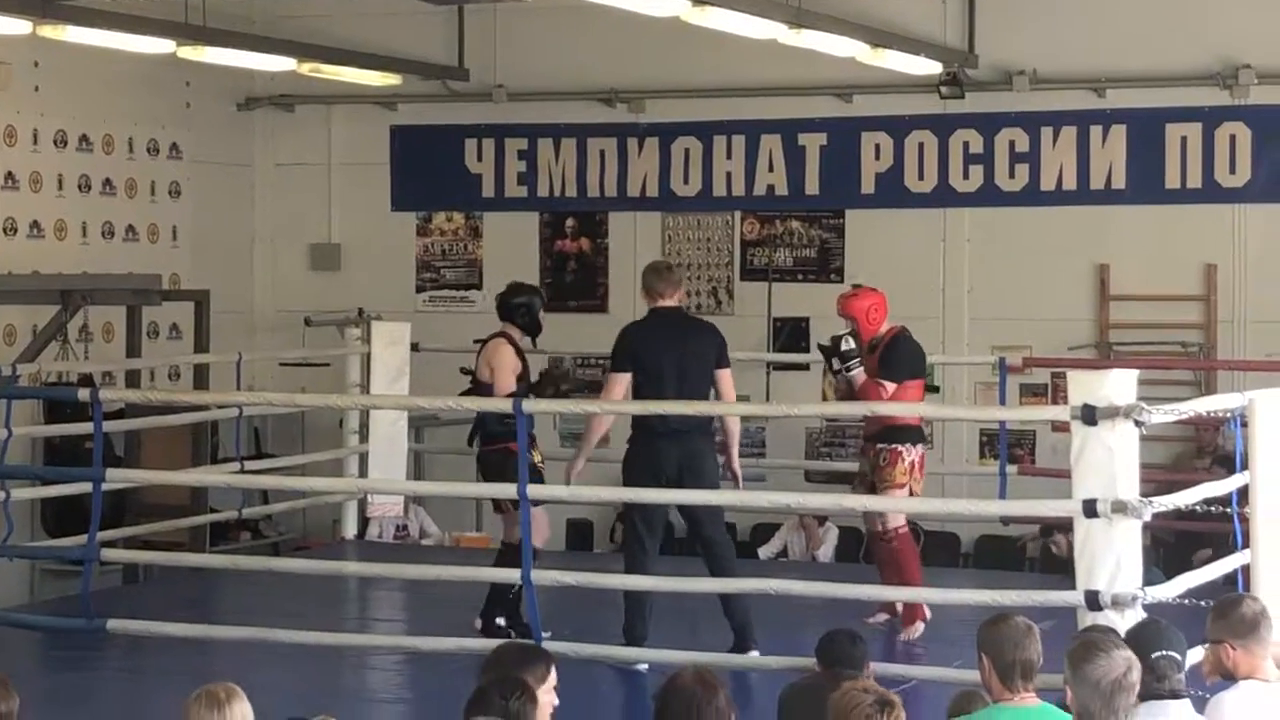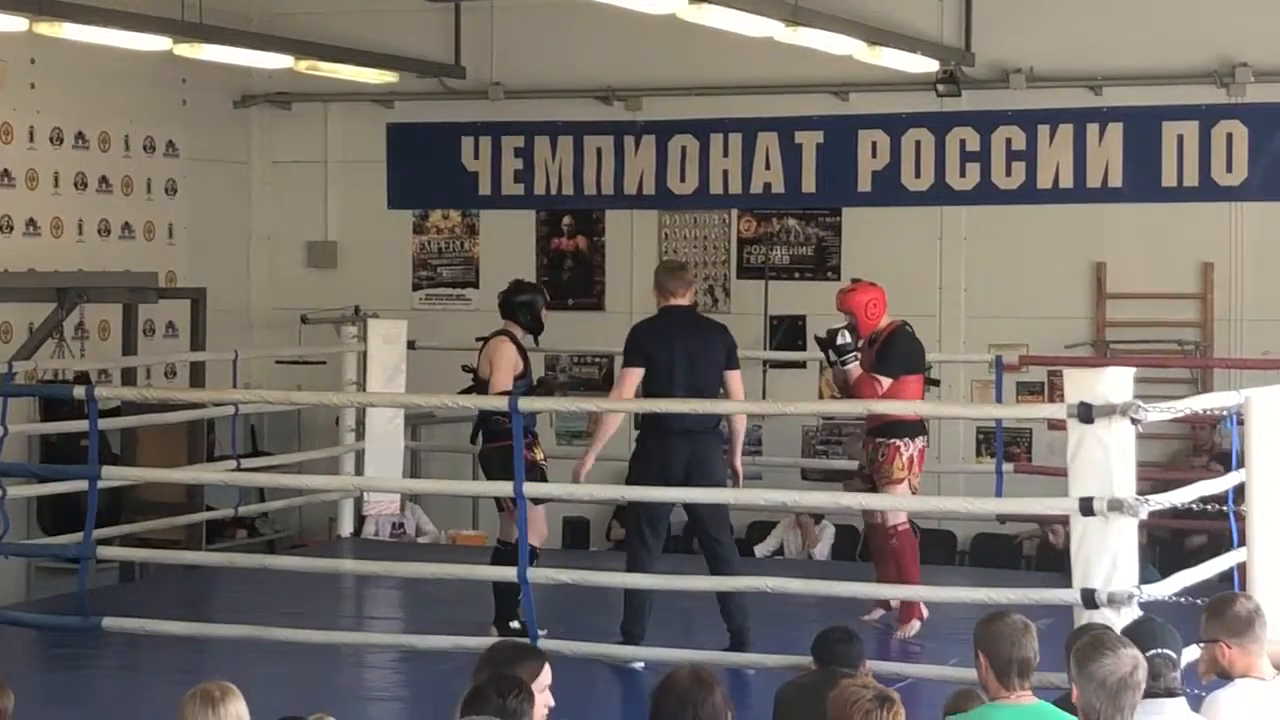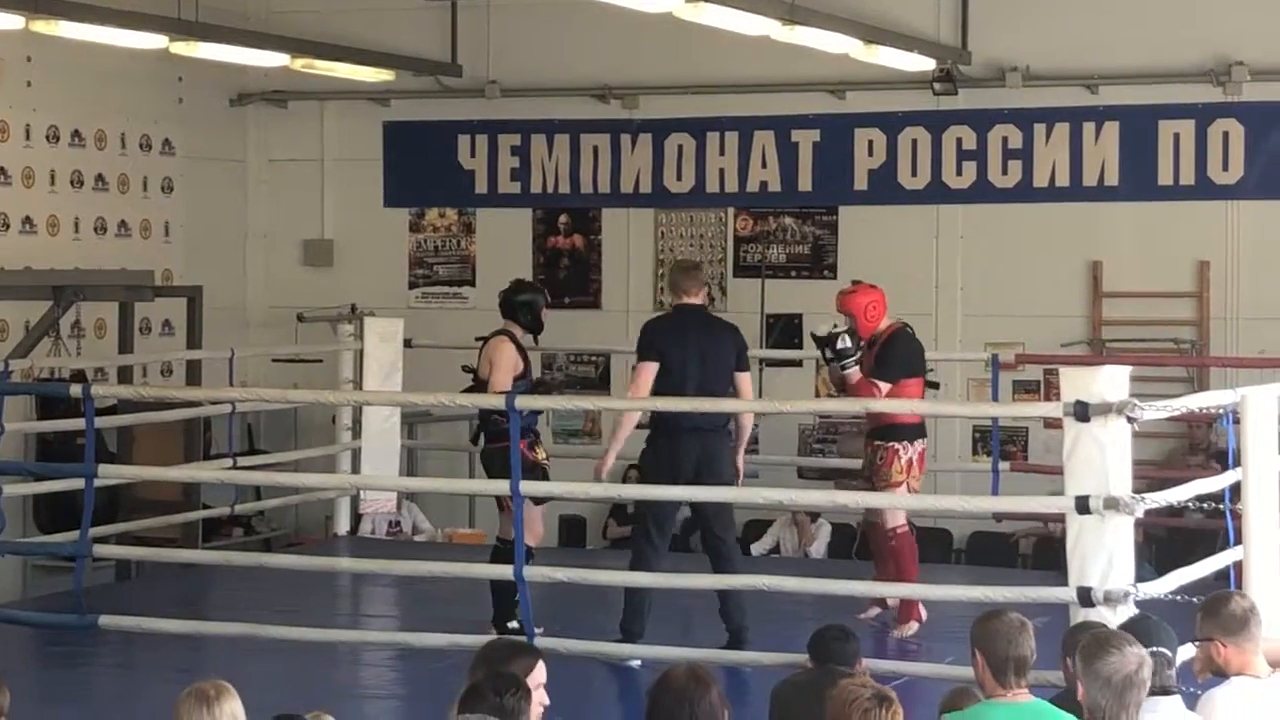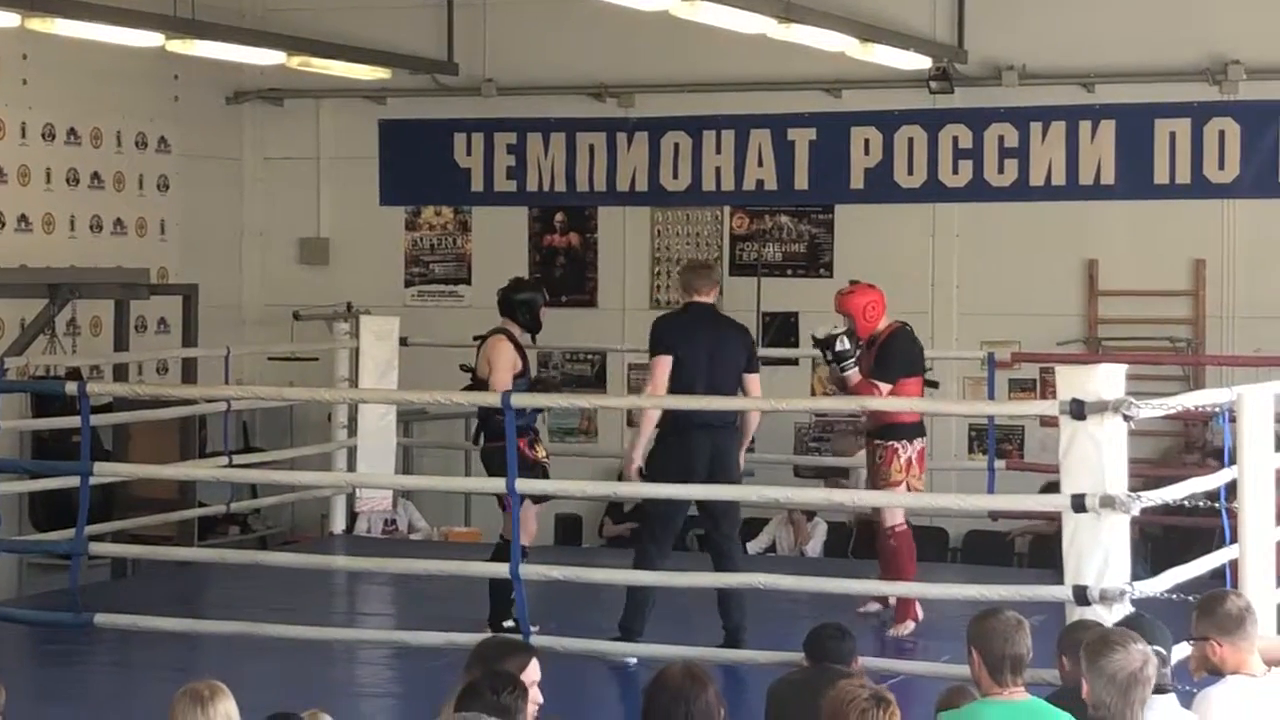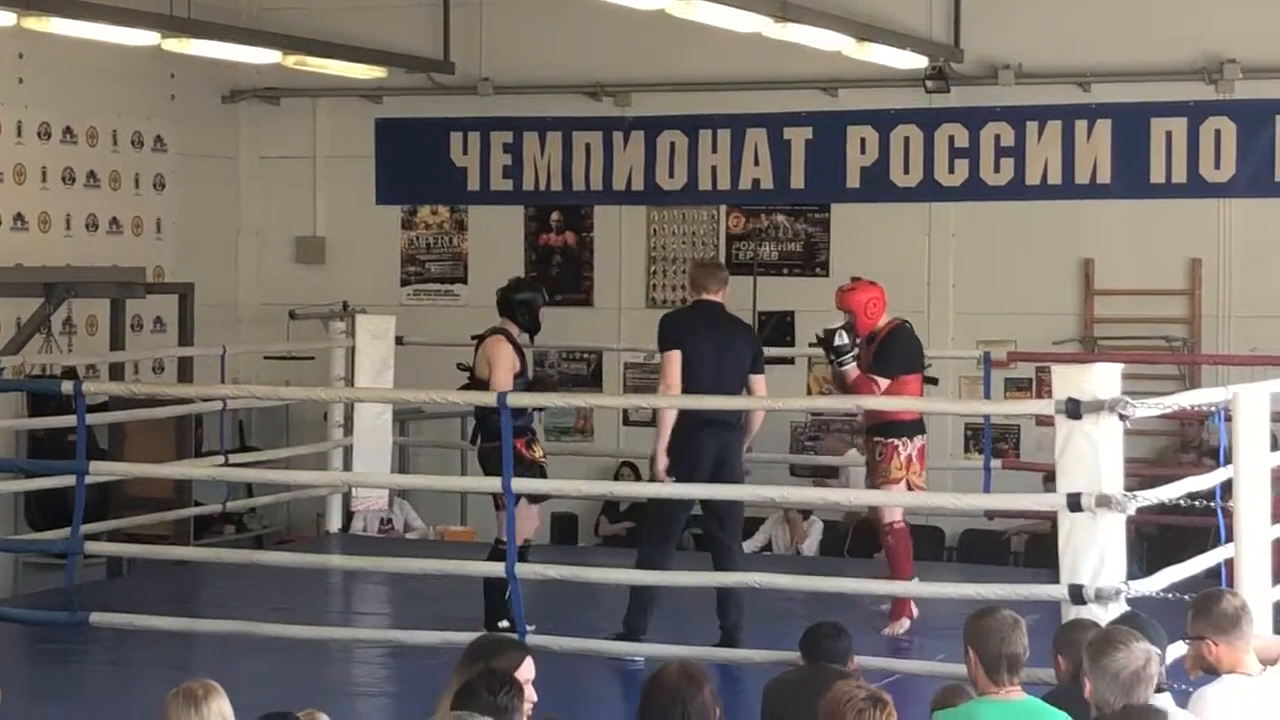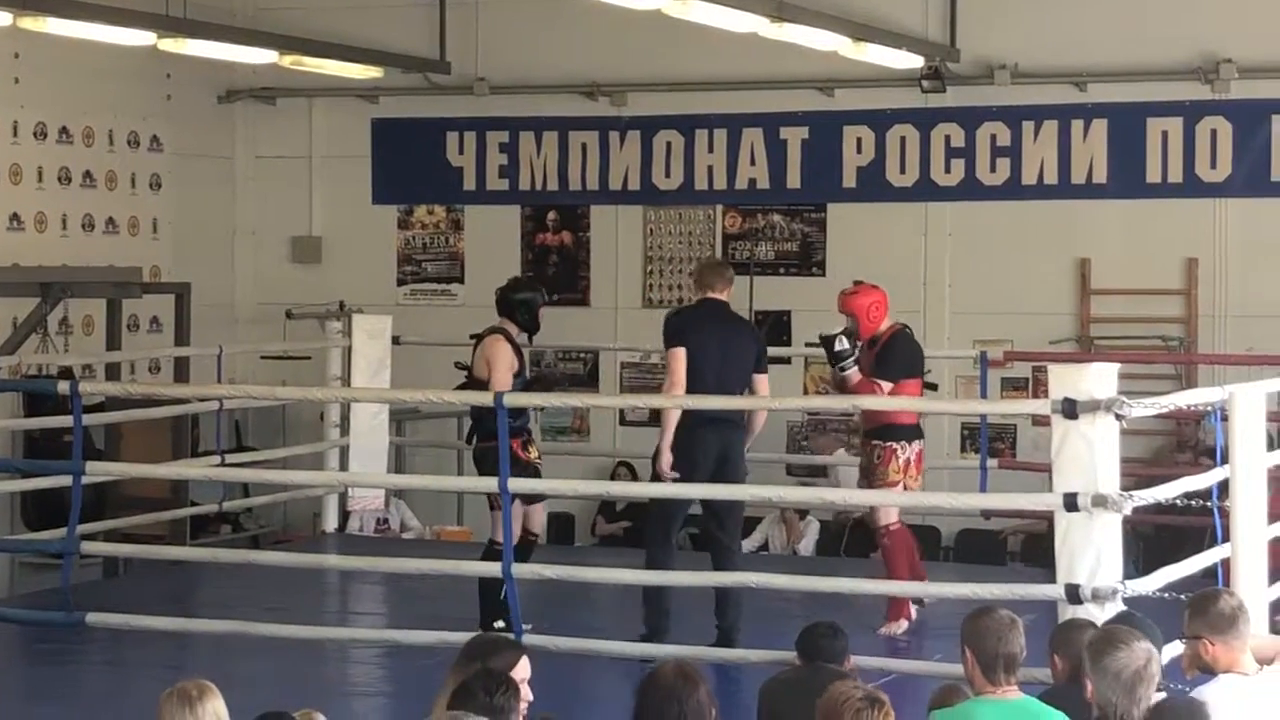
dt=0.1s
person 1, frame 1
left shoulder: (633, 335)
right shoulder: (708, 333)
left elbow: (610, 402)
right elbow: (727, 399)
left wrist: (582, 455)
right wrist: (732, 454)
left hip: (650, 449)
right hip: (697, 449)
left knee: (640, 551)
right knee: (716, 544)
left ankle: (636, 643)
right ankle: (745, 638)
person 1, frame 2
left shoulder: (645, 332)
right shoulder: (718, 333)
left elbow: (622, 398)
right elbow: (737, 400)
left wrist: (590, 454)
right wrist: (735, 453)
left hip: (659, 448)
right hip: (706, 448)
left knee: (643, 549)
right knee: (720, 545)
left ankle: (633, 642)
right ankle: (741, 639)
person 1, frame 3
left shoulder: (657, 330)
right shoulder: (729, 333)
left elbow: (638, 396)
right elbow: (746, 402)
left wrist: (611, 451)
right wrist: (738, 452)
left hip: (669, 445)
right hip: (715, 447)
left knee: (648, 546)
right knee: (723, 544)
left ankle: (632, 639)
right ankle: (739, 639)
person 1, frame 4
left shoulder: (668, 326)
right shoulder: (739, 333)
left elbow: (657, 390)
right elbow: (754, 403)
left wrist: (636, 450)
right wrist: (740, 449)
left hip: (679, 441)
right hip: (723, 444)
left knee: (654, 543)
right knee: (726, 543)
left ankle: (630, 635)
right ankle: (735, 638)
person 1, frame 5
left shoulder: (676, 323)
right shoulder: (745, 332)
left elbow: (671, 387)
right elbow: (759, 403)
left wrist: (660, 447)
left hip: (690, 439)
right hip: (728, 442)
left knee: (660, 538)
right knee: (727, 542)
left ankle: (634, 633)
right ankle: (732, 637)
person 1, frame 6
left shoulder: (681, 319)
right shoulder: (749, 332)
left elbow: (676, 384)
right elbow: (761, 404)
left wrist: (664, 444)
left hip: (691, 436)
right hip: (730, 440)
left knee: (661, 535)
right knee: (726, 542)
left ankle: (656, 632)
right ankle: (728, 637)
person 2, frame 1
left shoulder: (505, 347)
right shoulder: (502, 349)
right elbow: (506, 407)
left wrist: (539, 389)
left hip: (510, 452)
right hip: (506, 453)
left knee: (516, 539)
right knee: (536, 536)
left ankle: (510, 619)
right ankle: (492, 615)
person 2, frame 2
left shoulder: (507, 345)
right shoulder: (504, 347)
right elbow: (499, 406)
left wrist: (534, 394)
right wrist: (537, 398)
left hip: (513, 449)
right hip: (508, 451)
left knee: (512, 537)
right knee: (534, 536)
left ankle: (506, 619)
right ankle: (504, 619)
person 2, frame 3
left shoulder: (506, 344)
right shoulder: (504, 347)
right elbow: (498, 406)
left wrist: (535, 395)
left hip: (515, 450)
right hip: (510, 451)
left knee: (511, 537)
right knee: (527, 538)
left ankle: (505, 617)
right ankle: (504, 622)
person 2, frame 4
left shoulder: (504, 343)
right shoulder: (502, 346)
right elbow: (500, 405)
left wrist: (535, 393)
right wrist: (535, 398)
left hip: (516, 448)
right hip: (510, 449)
left knee: (514, 536)
right knee: (521, 538)
left ankle: (502, 615)
right ankle: (500, 621)
person 2, frame 5
left shoulder: (501, 342)
right shoulder: (500, 346)
left wrist: (531, 390)
right wrist: (535, 396)
left hip: (515, 448)
right hip: (507, 450)
left knee: (521, 534)
right knee: (512, 539)
left ankle: (500, 611)
right ankle: (495, 621)
person 2, frame 6
left shoulder: (499, 341)
right shoulder: (499, 345)
right elbow: (503, 405)
left wrist: (532, 389)
right wrist: (535, 393)
left hip: (511, 448)
right hip: (503, 450)
left knee: (533, 527)
right knee: (506, 539)
left ankle: (498, 610)
right ankle: (491, 621)
person 3, frame 1
left shoulder: (901, 347)
right shoulder: (872, 346)
left elbow: (875, 396)
right elbow: (851, 398)
left wrist: (851, 361)
right wrist: (837, 365)
left hip: (901, 443)
right hip: (877, 443)
left knee: (893, 524)
right knee: (875, 525)
left ankle: (916, 608)
right ankle: (893, 599)
person 3, frame 2
left shoulder: (899, 341)
right shoulder: (873, 340)
left elbow: (870, 392)
right elbow: (850, 391)
left wrist: (848, 356)
right wrist: (835, 357)
left hip: (900, 437)
right hip: (878, 437)
left knee: (893, 520)
right knee: (873, 518)
left ankle: (913, 606)
right ankle: (888, 594)
person 3, frame 3
left shoulder: (899, 344)
right shoulder: (874, 342)
left elbow: (870, 396)
right elbow: (849, 389)
left wrist: (847, 359)
right wrist: (833, 357)
left hip: (900, 440)
right hip: (880, 438)
left knee: (893, 522)
right knee: (874, 519)
left ankle: (911, 608)
right ankle: (886, 593)
person 3, frame 4
left shoulder: (898, 343)
right shoulder: (873, 342)
left elbow: (871, 396)
right elbow: (852, 388)
left wrist: (846, 361)
right wrist: (834, 358)
left hip: (900, 439)
right hip: (881, 437)
left knee: (892, 520)
right knee: (882, 518)
left ankle: (908, 607)
person 3, frame 5
left shoulder: (898, 340)
right shoulder: (872, 339)
left elbow: (869, 391)
right elbow: (849, 386)
left wrist: (845, 357)
right wrist: (835, 354)
left hip: (899, 436)
right hip: (880, 435)
left knee: (889, 518)
right knee: (886, 517)
left ankle: (903, 607)
right ankle: (905, 583)
person 3, frame 6
left shoulder: (899, 344)
right shoulder: (872, 343)
left elbow: (872, 395)
right elbow: (849, 389)
left wrist: (845, 362)
right wrist: (837, 358)
left hip: (897, 440)
right hip: (878, 439)
left knee: (885, 520)
right knee: (885, 519)
left ankle: (901, 608)
right ankle: (917, 582)
